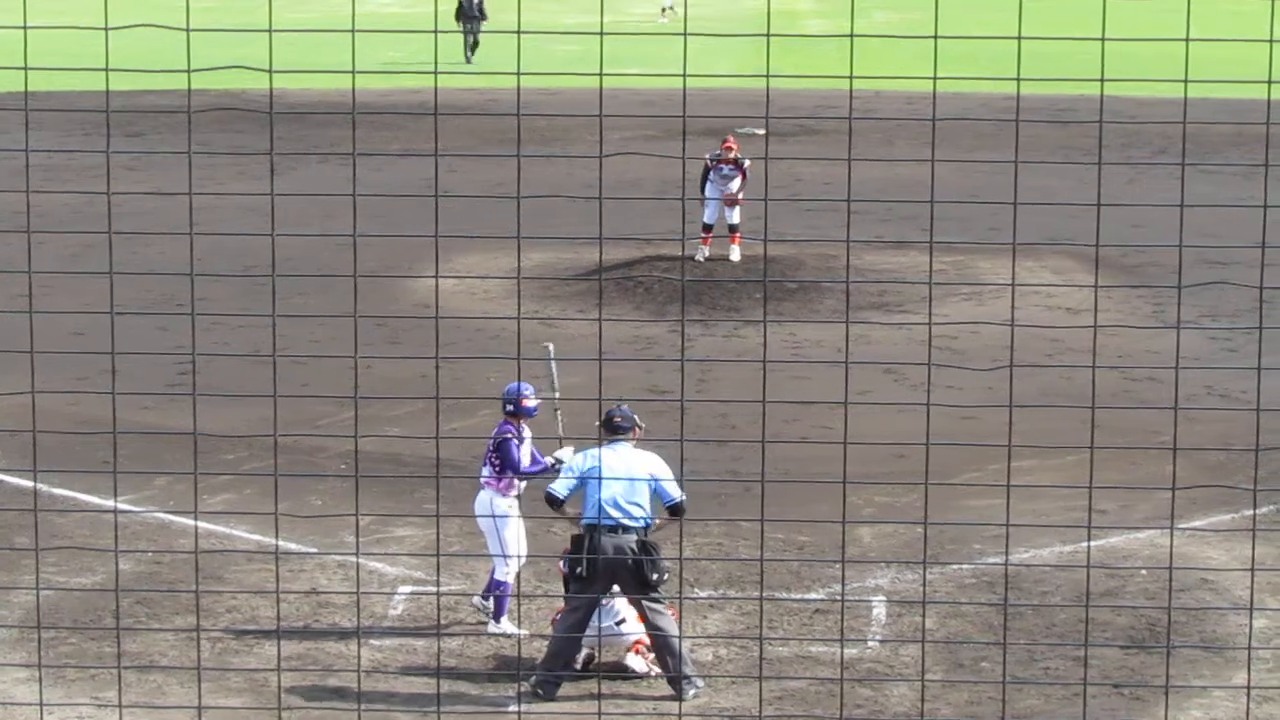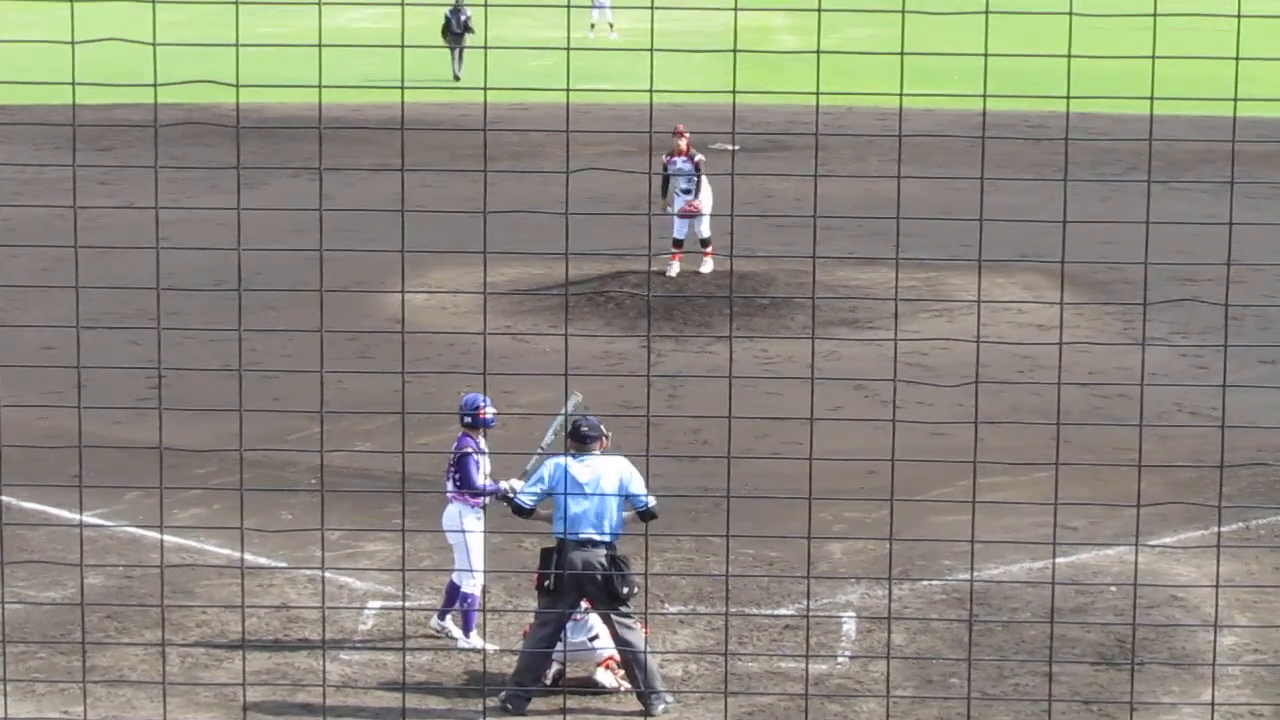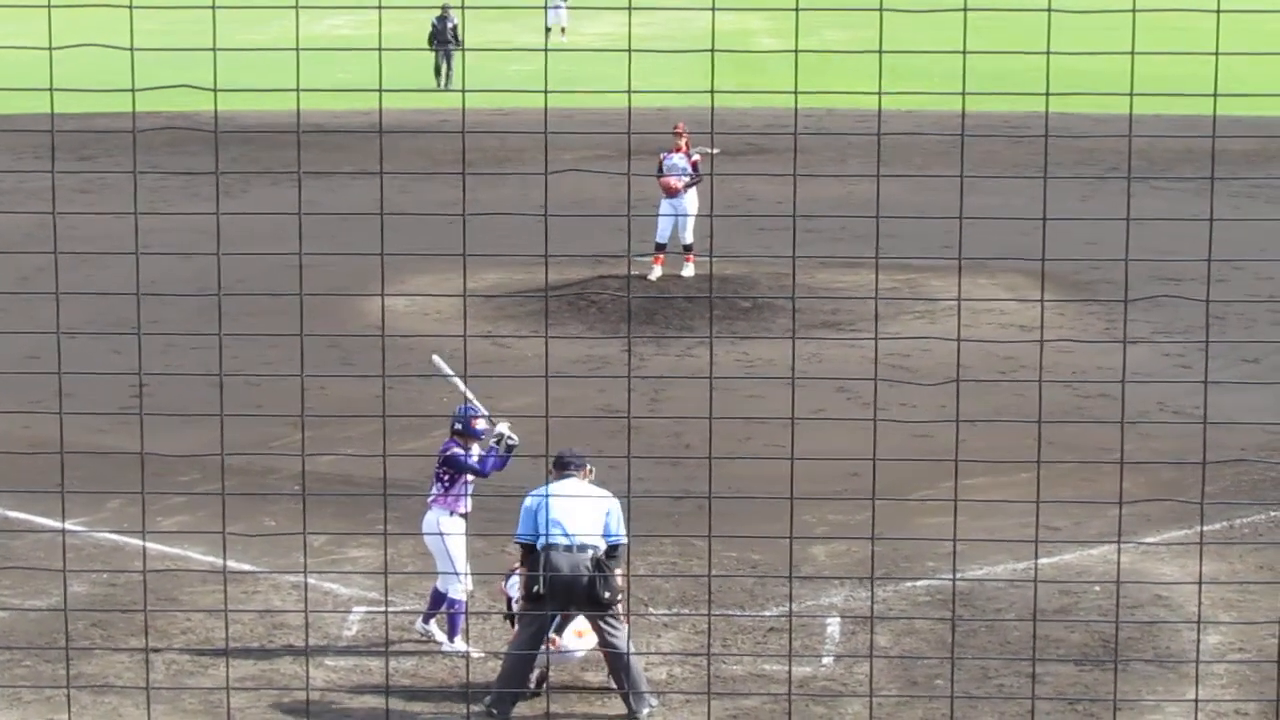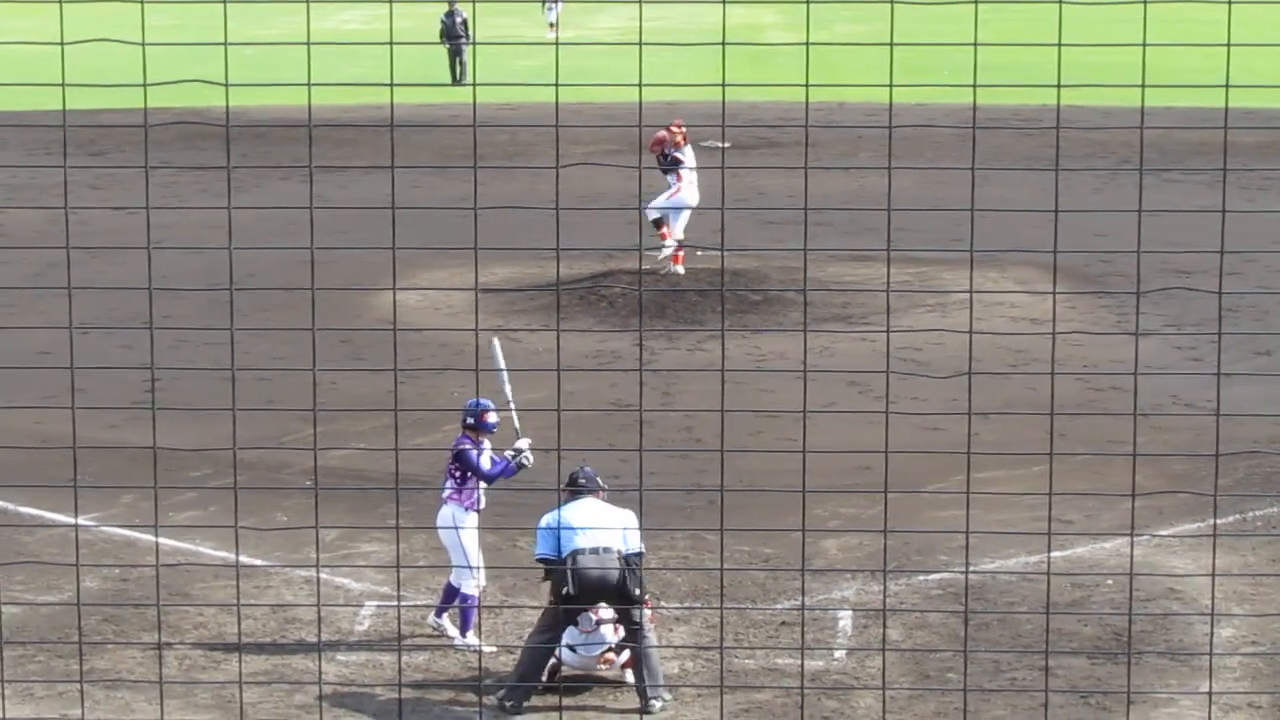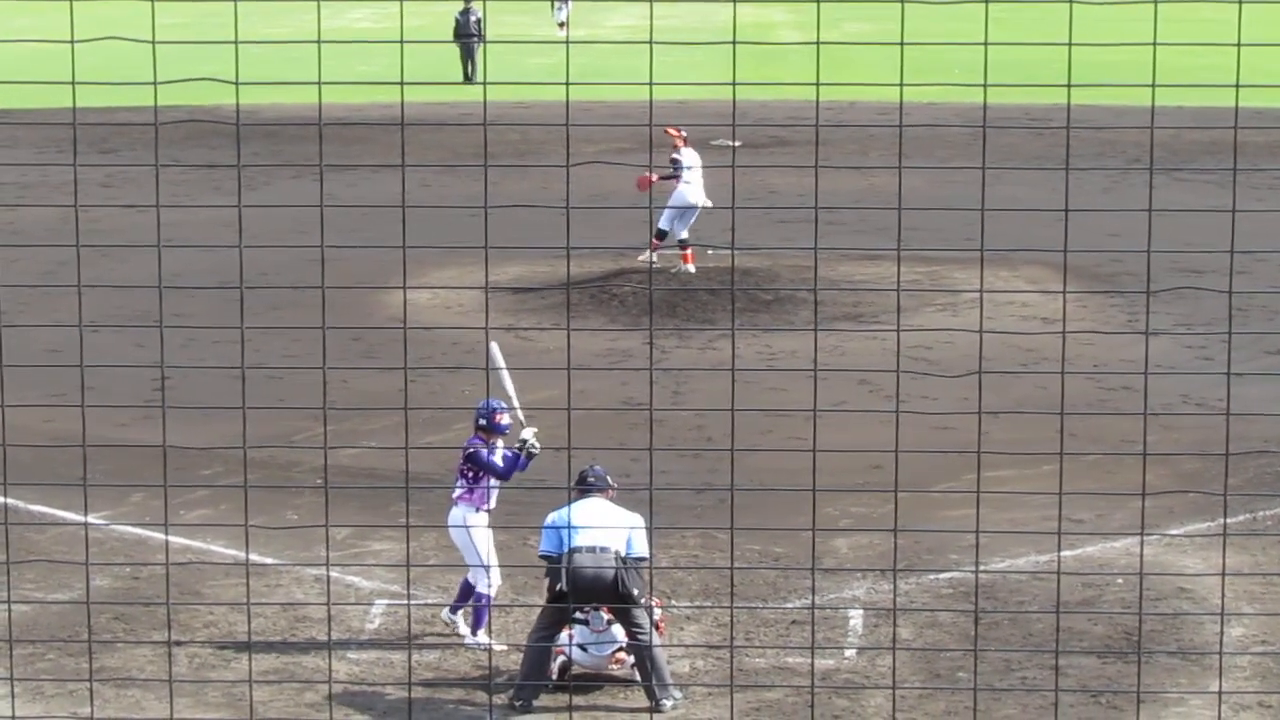
dt=1s
person 1, frame 1
left shoulder: (586, 458)
right shoulder: (650, 460)
left elbow: (553, 497)
right elbow: (677, 506)
left wrist: (573, 518)
right wrist: (657, 523)
left hip: (595, 544)
right hip: (633, 545)
left knee: (573, 615)
right knee: (657, 614)
left ankle: (546, 681)
right ankle: (685, 682)
person 1, frame 2
left shoulder: (554, 466)
right shoulder: (620, 466)
left elbow: (520, 505)
right elbow: (649, 511)
left wrist: (553, 518)
left hip: (564, 559)
right hip: (602, 560)
left knee: (543, 629)
right knee: (626, 629)
left ankle: (516, 697)
right ankle: (655, 697)
person 1, frame 3
left shoulder: (536, 496)
right shoulder: (605, 497)
left elbow: (527, 551)
right elbow: (615, 551)
left wrist: (525, 593)
right wrist: (615, 592)
left hip: (550, 565)
right hip: (589, 566)
left knee: (527, 635)
right knee: (614, 634)
person 1, frame 4
left shoulder: (551, 517)
right shoulder: (623, 514)
left elbow: (549, 563)
right elbow: (635, 558)
left wrist: (558, 591)
right wrist: (636, 589)
left hip: (576, 571)
right hip: (617, 570)
left knee: (544, 634)
right knee: (641, 631)
left ankle: (513, 698)
right ankle: (653, 696)
person 1, frame 5
left shoulder: (557, 516)
right shoulder: (629, 516)
left elbow: (551, 559)
right elbow: (636, 562)
left wrist: (561, 588)
right wrist: (632, 592)
left hip: (574, 570)
right hip: (613, 571)
left knee: (543, 632)
right knee: (642, 632)
left ankle: (523, 697)
right ankle: (663, 696)
person 2, frame 1
left shoulder: (522, 430)
right shoulder: (506, 434)
left elbow: (535, 461)
right elbow: (519, 471)
left wrist: (556, 461)
right wrist: (553, 460)
left hip: (507, 502)
right hip: (495, 503)
left knee: (517, 557)
right knee: (508, 563)
left ankle: (485, 599)
right ankle: (498, 622)
person 2, frame 2
left shoulder: (477, 442)
right shoulder: (466, 448)
right elbow: (473, 488)
left wrist: (503, 489)
right wrist: (504, 486)
left hip: (470, 514)
right hip: (463, 515)
left knee: (463, 572)
right knee: (473, 576)
left ankle: (442, 619)
right ankle: (468, 637)
person 2, frame 3
left shoulder: (469, 449)
right shoulder: (451, 452)
left elbow: (497, 465)
right elbow: (483, 471)
left wrist: (508, 446)
right wrist: (496, 440)
left hip: (453, 521)
right hip: (442, 522)
left knee: (449, 578)
right knee: (460, 581)
left ankle: (426, 623)
right ankle: (453, 642)
person 2, frame 4
left shoulder: (482, 445)
right shoulder: (464, 448)
left elbow: (500, 471)
right elbow: (488, 476)
left wrist: (518, 462)
right wrist: (513, 453)
left hip: (465, 516)
right hip: (457, 517)
left knee: (463, 572)
right knee: (472, 577)
left ankle: (439, 617)
right ankle: (465, 636)
person 2, frame 5
left shoulder: (495, 445)
right shoulder: (475, 450)
left elbow: (516, 466)
right elbow: (504, 474)
left wrist: (528, 453)
right wrist: (520, 445)
left hip: (477, 516)
right hip: (467, 518)
left knee: (479, 572)
right knee: (489, 578)
left ankle: (453, 613)
right ankle: (475, 635)
